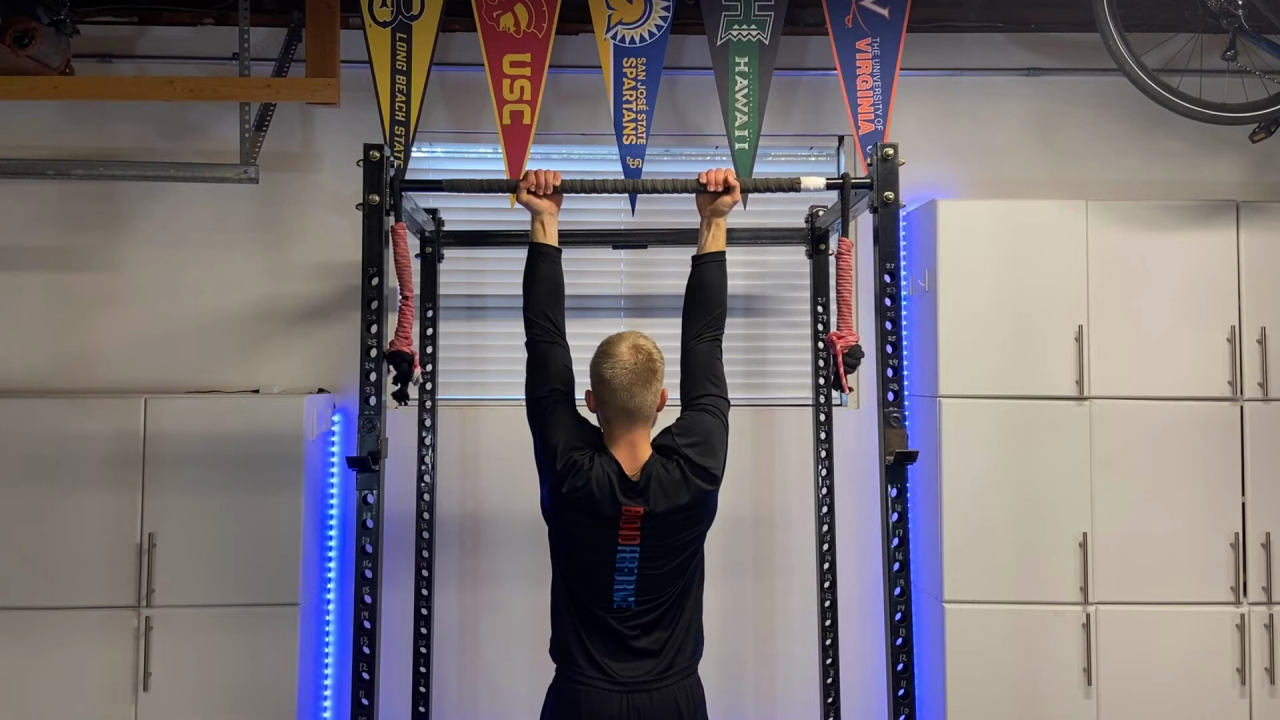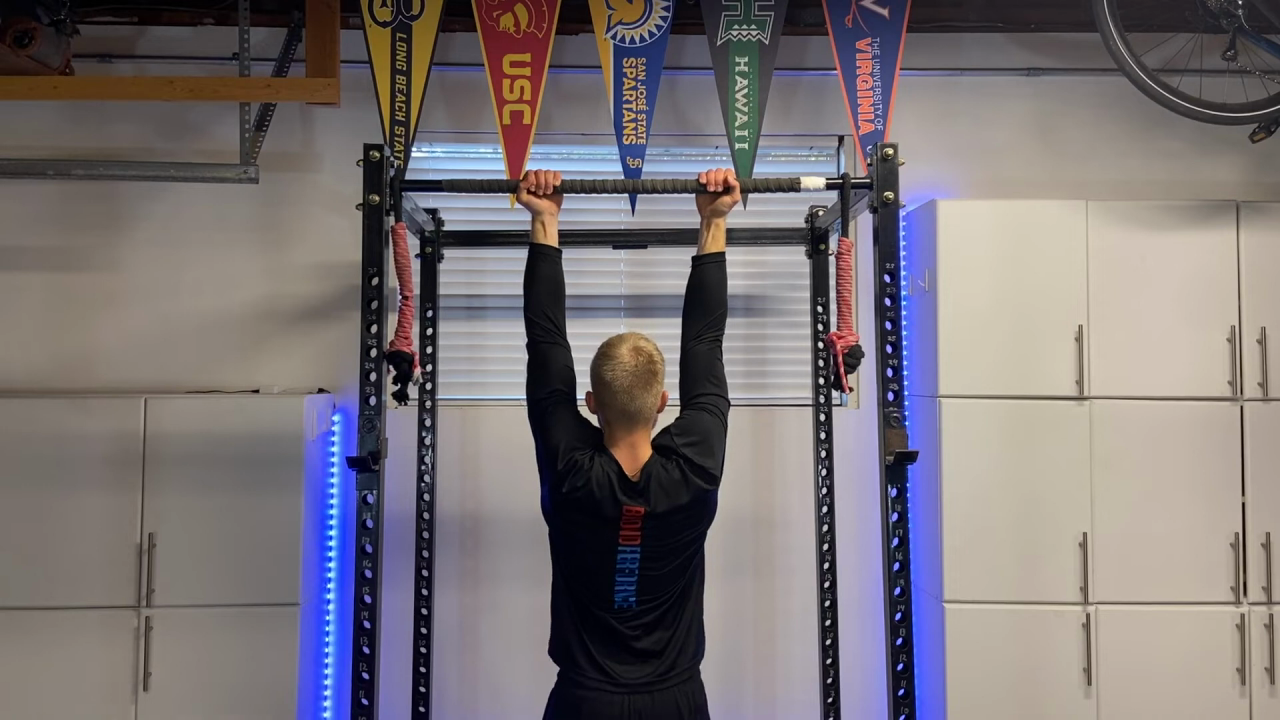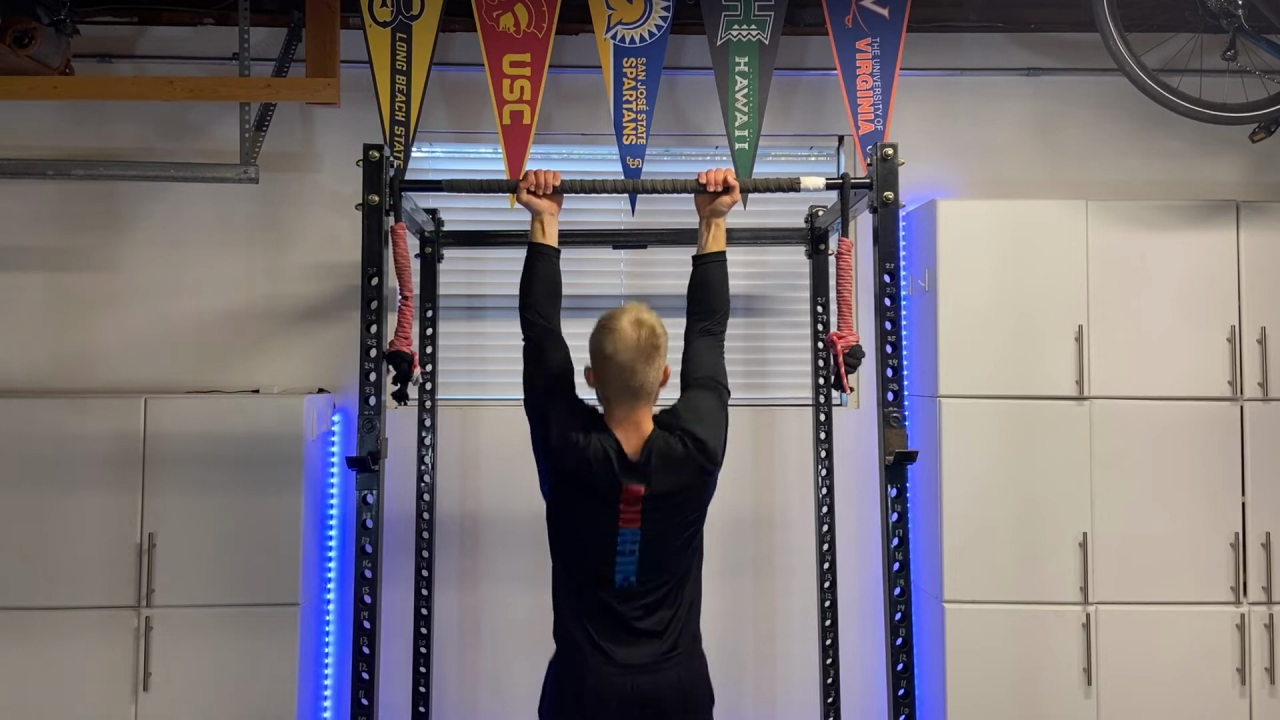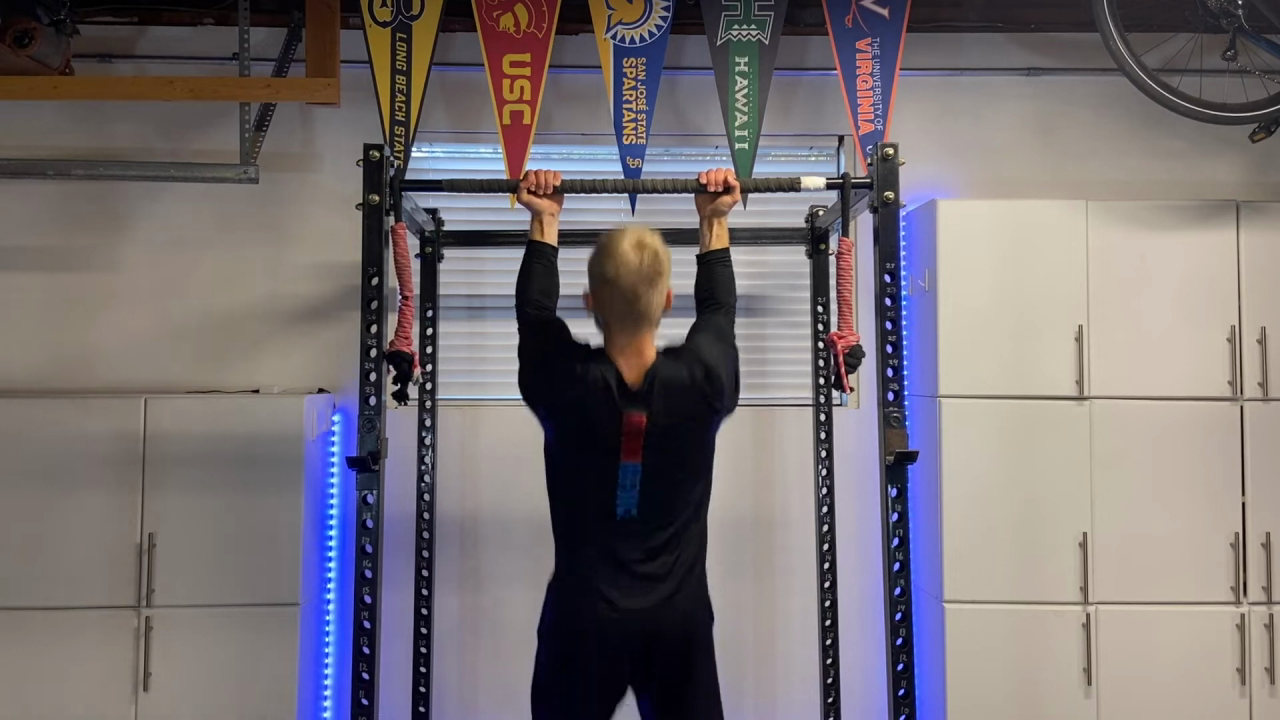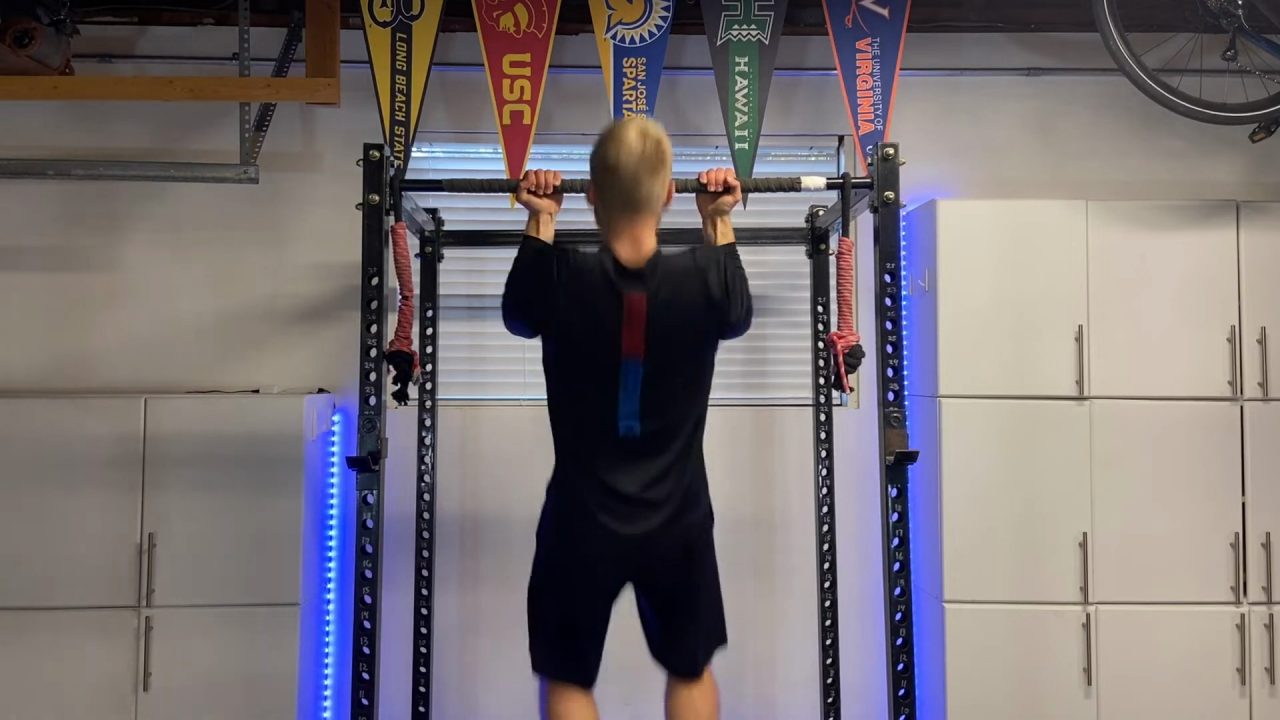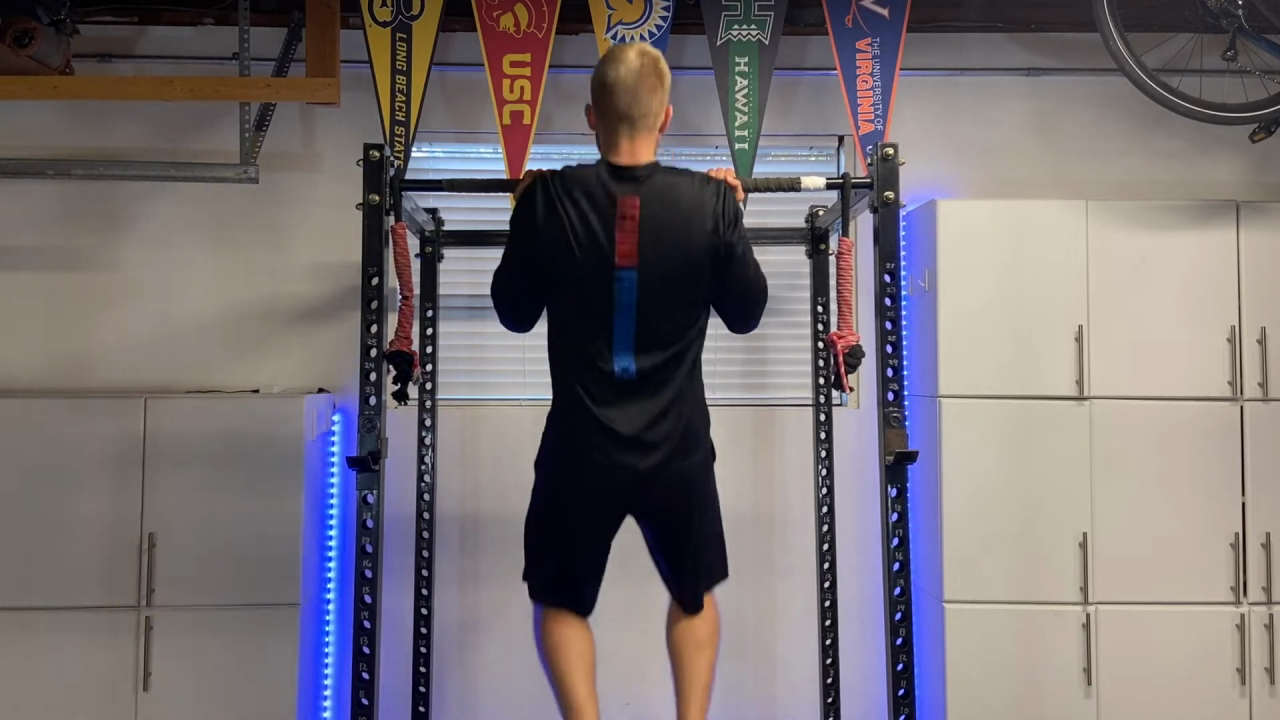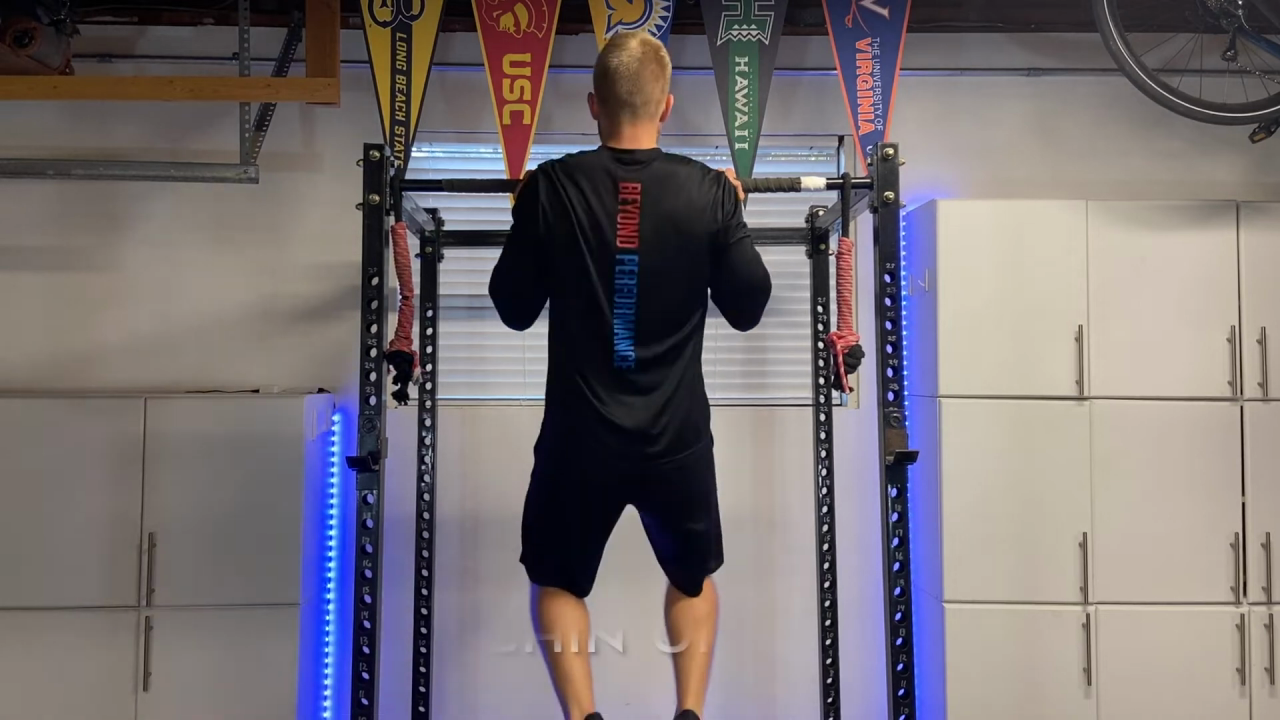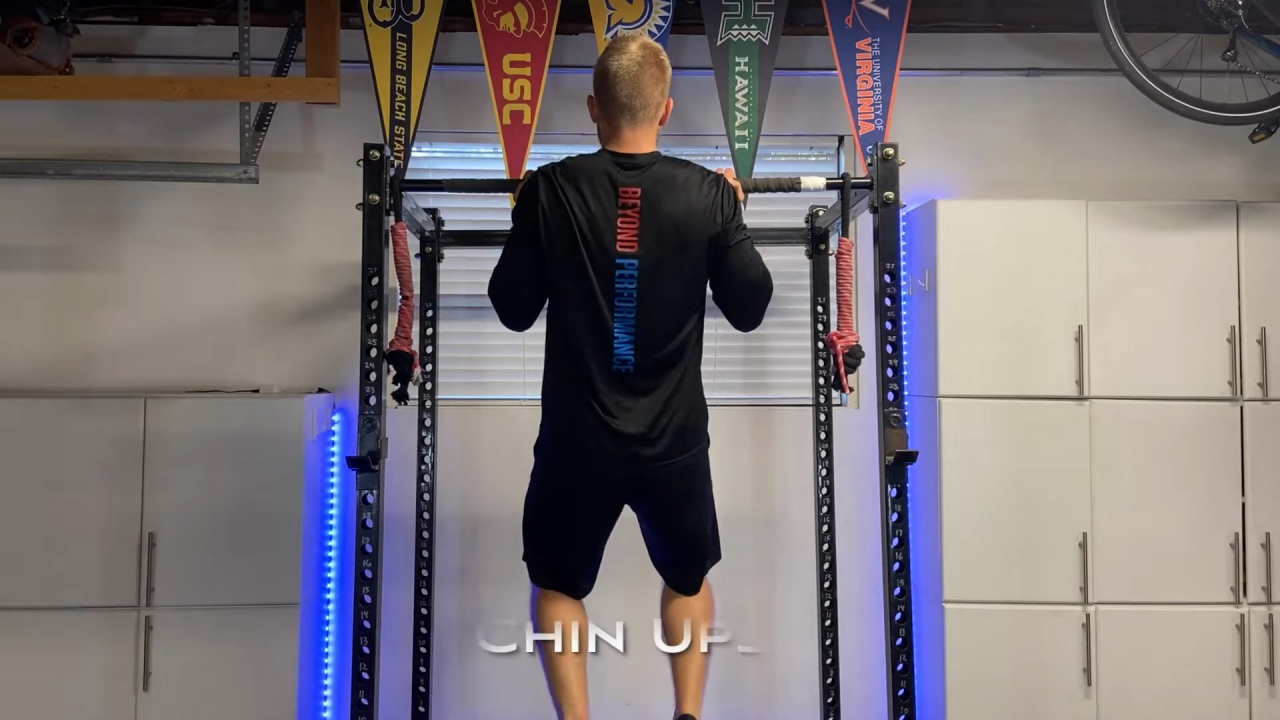
dt=0.2s
person 1, frame 1
left shoulder: (568, 472)
right shoulder: (695, 473)
left elbow: (545, 339)
right elbow: (704, 338)
left wrist: (544, 223)
right wrist: (714, 224)
person 1, frame 2
left shoulder: (569, 473)
right shoulder: (694, 474)
left elbow: (546, 340)
right elbow: (704, 340)
left wrist: (544, 223)
right wrist: (713, 223)
person 1, frame 3
left shoulder: (567, 453)
right shoulder: (695, 451)
left elbow: (541, 334)
right elbow: (707, 334)
left wrist: (544, 222)
right wrist: (713, 223)
person 1, frame 4
left shoulder: (565, 385)
right shoulder: (701, 383)
left elbow: (534, 316)
right elbow: (717, 316)
left wrist: (544, 222)
right wrist: (715, 222)
left hip: (583, 621)
right hip: (676, 618)
person 1, frame 5
left shoulder: (559, 282)
right shoulder: (704, 282)
left elbow: (518, 312)
right elbow: (737, 314)
left wrist: (540, 219)
right wrist: (720, 221)
left hip: (581, 526)
right hip: (676, 525)
right knee: (690, 669)
person 1, frame 6
left shoulder: (549, 202)
right shoulder: (708, 202)
left elbow: (513, 311)
right elbow: (746, 312)
left hip: (580, 454)
right hip: (676, 453)
left knee: (561, 605)
right knee: (693, 599)
person 1, frame 7
left shoulder: (551, 187)
right shoulder: (708, 191)
left elbow: (514, 308)
right elbow: (747, 307)
left hip: (580, 440)
right hip: (676, 439)
left knee: (557, 582)
right knee: (692, 578)
person 1, frame 8
left shoulder: (550, 189)
right shoulder: (707, 193)
left elbow: (513, 308)
right elbow: (749, 307)
left hip: (578, 441)
right hip: (673, 440)
left knee: (557, 584)
right knee: (687, 580)
